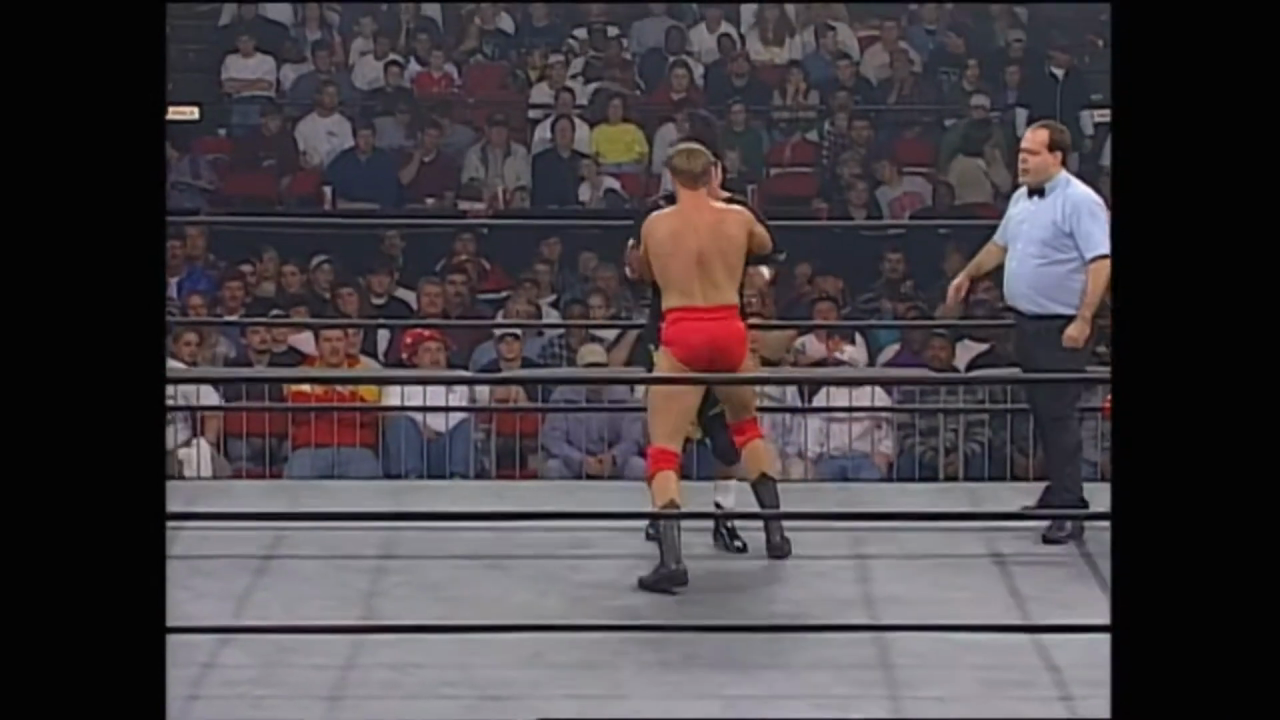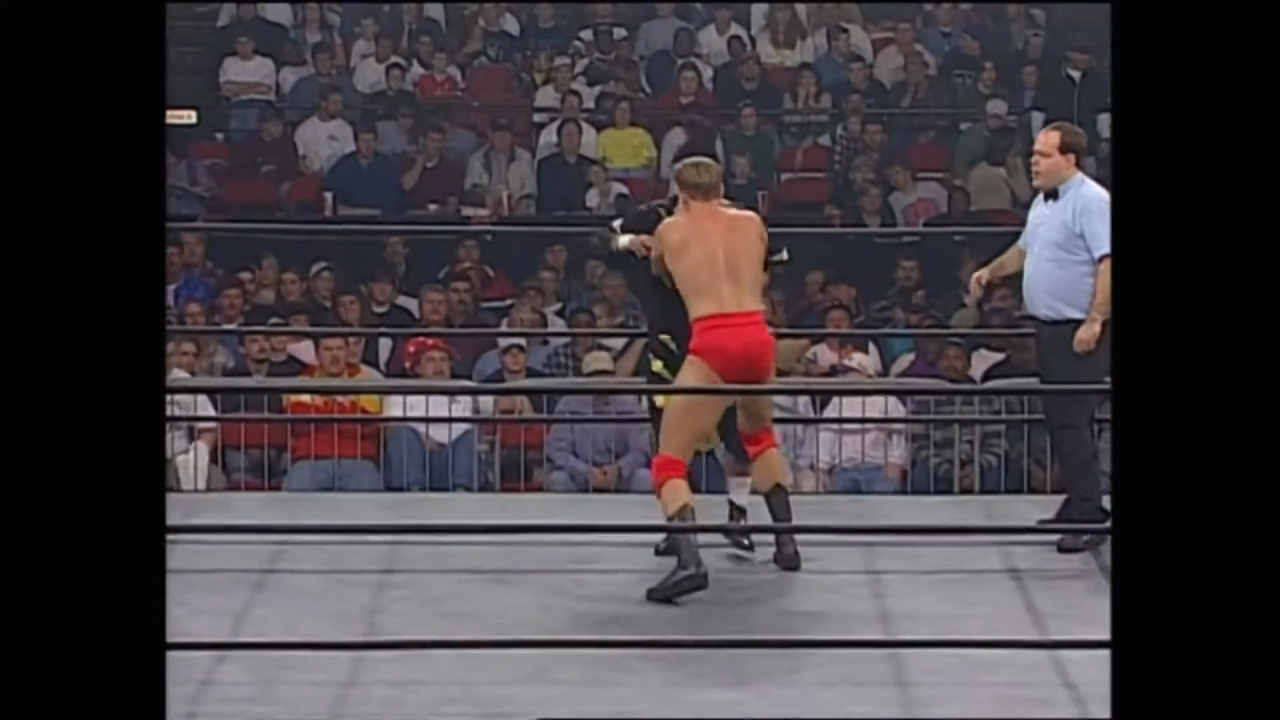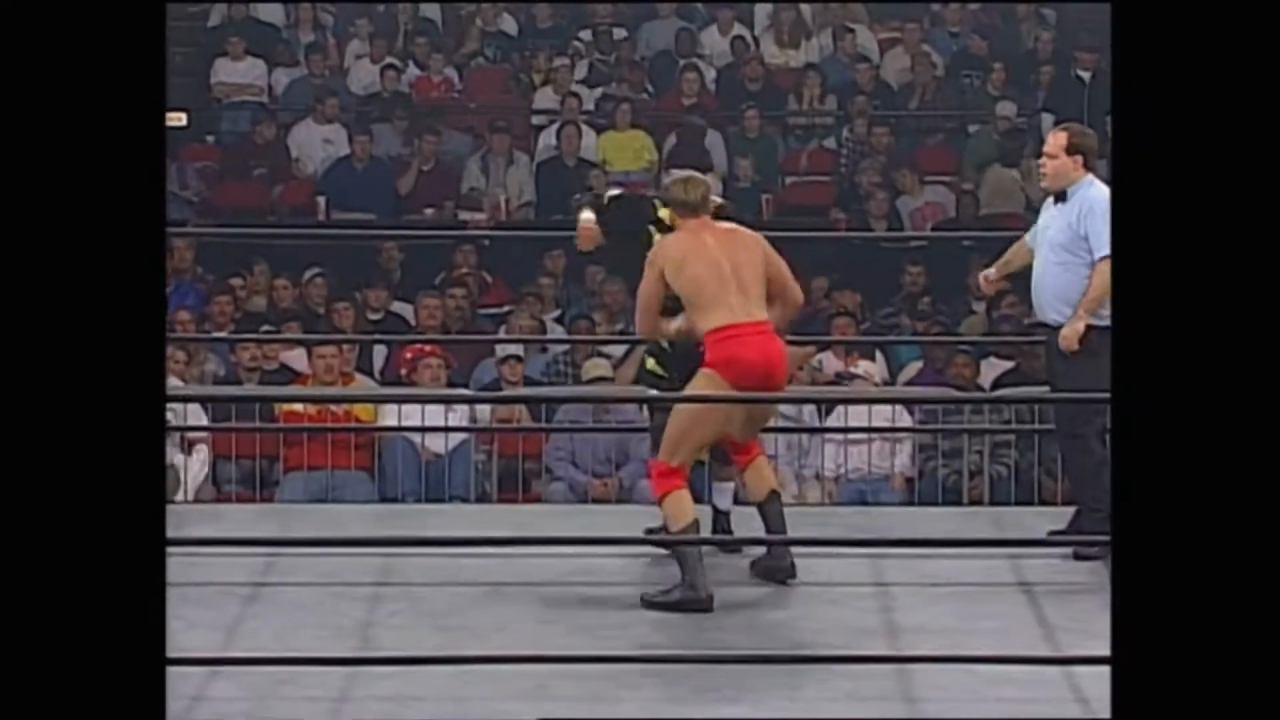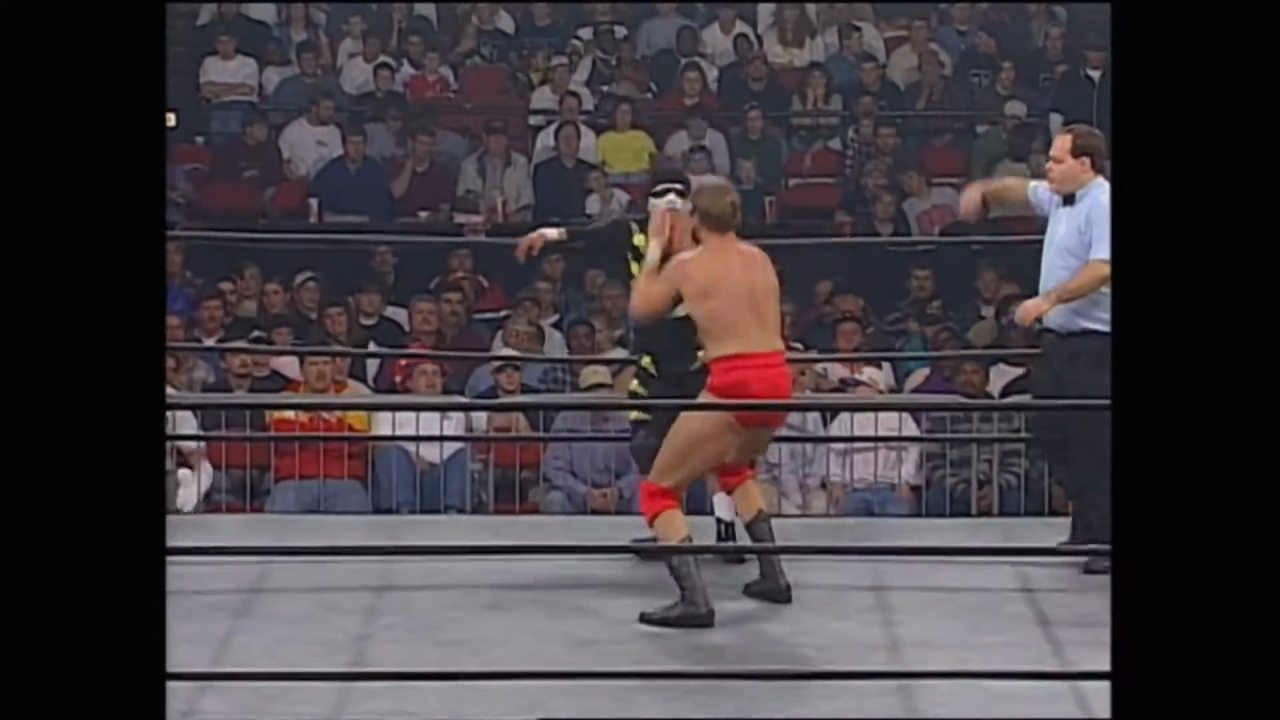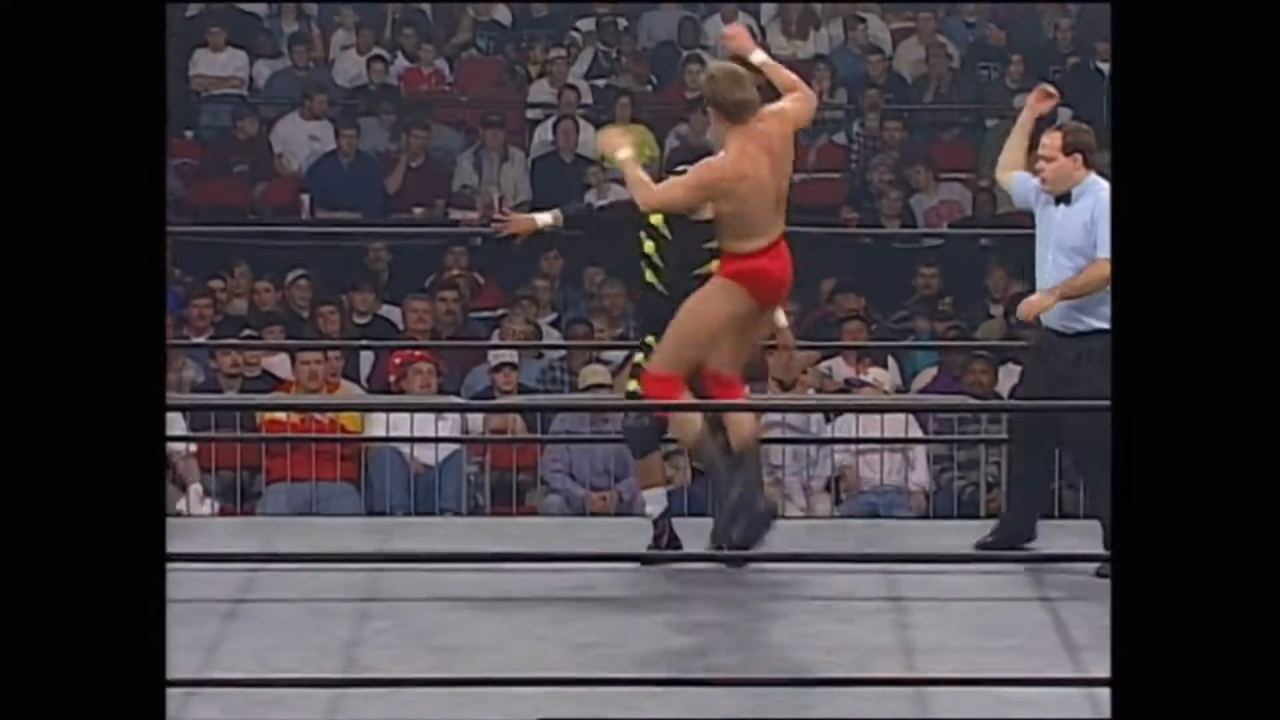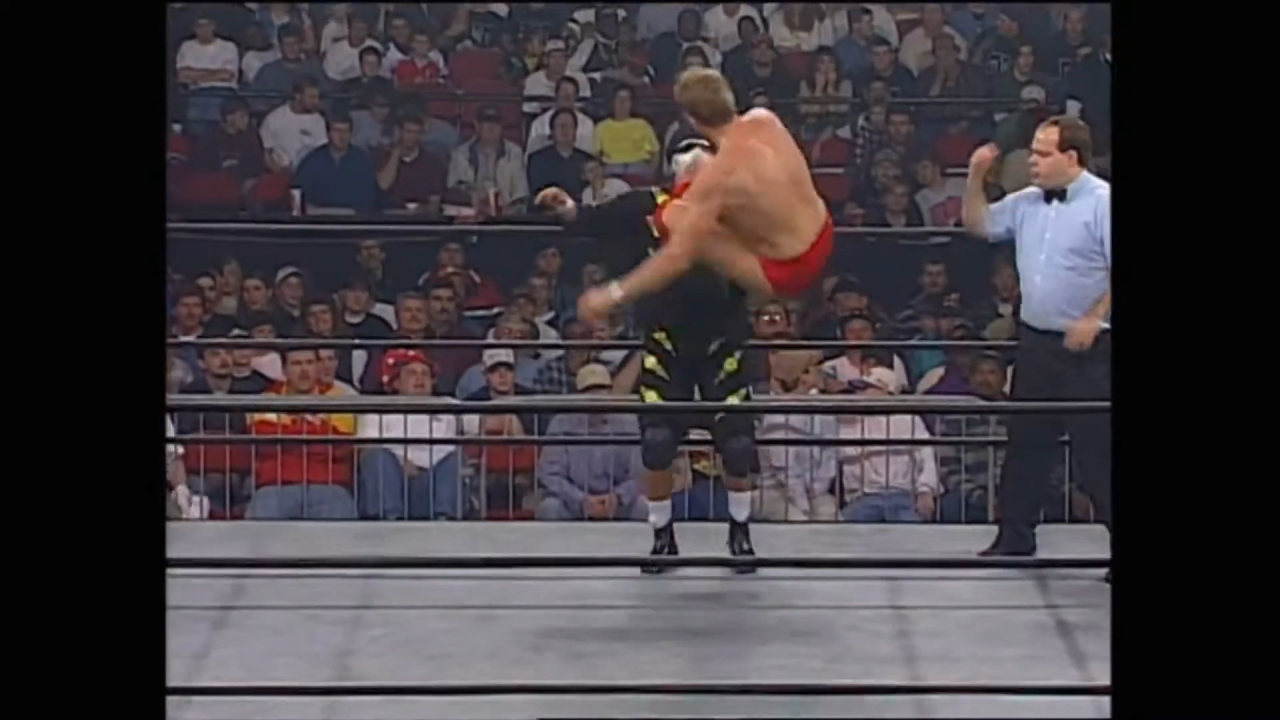
dt=0.2s
person 1, frame 1
left shoulder: (1080, 201)
right shoulder: (1021, 198)
left elbow: (1101, 263)
right elbow: (1001, 245)
left wrist: (1084, 320)
right wrist: (968, 273)
left hip: (1062, 326)
right hip: (1027, 321)
left knee: (1058, 414)
right knee: (1042, 411)
left ankle: (1069, 509)
right ankle: (1060, 490)
person 1, frame 2
left shoulder: (1091, 200)
right shoulder: (1043, 202)
left elbow: (1108, 263)
right elbow: (1025, 250)
left wrist: (1094, 321)
right wrist: (992, 271)
left hip: (1079, 331)
right hip: (1049, 327)
left knee: (1070, 421)
right knee: (1062, 420)
left ankle: (1089, 515)
right ankle: (1078, 504)
person 1, frame 3
left shoulder: (1098, 202)
right shoulder: (1053, 204)
left elbow: (1106, 267)
right elbow: (1029, 244)
left wrist: (1079, 317)
right wrist: (999, 269)
left hip: (1088, 336)
right hip: (1062, 334)
left knee: (1081, 429)
right knee: (1071, 429)
left ankle: (1100, 524)
right ankle: (1090, 514)
person 1, frame 4
left shoulder: (1105, 205)
right shoulder: (1061, 199)
left elbow: (1100, 270)
right elbow: (1023, 188)
left wrist: (1044, 300)
right wrist: (984, 190)
left hip: (1093, 344)
right hip: (1058, 341)
left knee: (1094, 442)
right knee: (1048, 429)
person 1, frame 5
left shoulder: (1103, 202)
right shoulder: (1045, 196)
left elbow: (1106, 269)
right elbow: (1006, 173)
left wrist: (1050, 296)
left hip: (1095, 345)
right hip: (1051, 340)
left knee: (1095, 447)
right knee: (1029, 434)
person 1, frame 6
left shoulder: (1103, 202)
right shoulder: (1026, 202)
left elbow: (1118, 274)
right elbow: (977, 224)
left wrist: (1093, 318)
left hip: (1087, 349)
right hip: (1035, 341)
left knee: (1097, 451)
right knee: (1025, 442)
person 2, frame 1
left shoulder: (656, 224)
right shoulder: (739, 218)
left elbow: (640, 271)
right elbow: (764, 246)
left hip: (681, 338)
right hip: (729, 332)
left knee: (663, 455)
right knee: (746, 426)
left ankle: (670, 560)
right ankle: (776, 532)
person 2, frame 2
left shoulder: (671, 229)
right shoulder: (750, 223)
left elbow: (658, 264)
left hip: (715, 347)
right hip: (760, 339)
left knee: (669, 463)
right knee: (757, 435)
left ankle: (689, 564)
right ankle: (788, 545)
person 2, frame 3
left shoulder: (666, 249)
right shoulder: (750, 239)
left elbow: (645, 326)
right elbow: (794, 298)
left wrist: (676, 324)
left hip: (729, 360)
right hip: (773, 353)
left knee: (667, 471)
right knee: (744, 445)
left ankle: (694, 585)
right ankle: (780, 556)
person 2, frame 4
left shoulder: (688, 266)
right shoulder: (759, 260)
left elbow: (641, 311)
left wrist: (655, 250)
left hip: (732, 388)
right hip: (776, 385)
left knee: (657, 491)
right knee: (735, 473)
left ankle: (695, 599)
right ankle: (774, 579)
person 2, frame 5
left shoulder: (721, 169)
right shoulder: (779, 125)
left elbow: (649, 201)
right elbow: (804, 93)
left wrist: (621, 154)
right wrist: (754, 53)
left hip: (743, 276)
right hip: (773, 265)
left knee: (661, 376)
right knee: (724, 379)
left ankle: (734, 486)
right ankle: (749, 490)
person 2, frame 6
left shoulder: (717, 178)
right shoulder: (763, 119)
left elbow: (678, 257)
left wrist: (614, 294)
left hip: (788, 273)
left knee: (672, 217)
person 3, frame 1
right shoulder: (660, 212)
left elbow: (770, 256)
right elbow: (637, 268)
right wrist: (637, 266)
left knee: (726, 428)
left ankle: (723, 520)
person 3, frame 2
right shoulder: (659, 216)
right elbow: (621, 232)
right wrist: (636, 243)
right hip: (668, 340)
left knee: (738, 431)
left ankle: (737, 515)
person 3, frame 3
right shoulder: (644, 208)
right elbow: (593, 204)
right wrist: (588, 223)
right hip: (666, 341)
right knee: (666, 429)
left ankle: (722, 519)
person 3, frame 4
right shoulder: (634, 233)
right elbow: (590, 236)
right wrist: (546, 234)
left hip: (701, 361)
right hip: (655, 363)
right knee: (645, 442)
left ankle: (726, 531)
person 3, frame 5
right shoulder: (646, 214)
right elbow: (585, 216)
right wrist: (539, 220)
right hip: (659, 344)
right knee: (641, 430)
right ankle: (661, 529)
person 3, frame 6
right shoulder: (651, 203)
right elbow: (590, 221)
right wrist: (564, 204)
left hip: (724, 343)
right hip: (668, 342)
left knee: (738, 443)
right knee: (658, 441)
left ankle: (739, 529)
right ankle: (662, 535)
